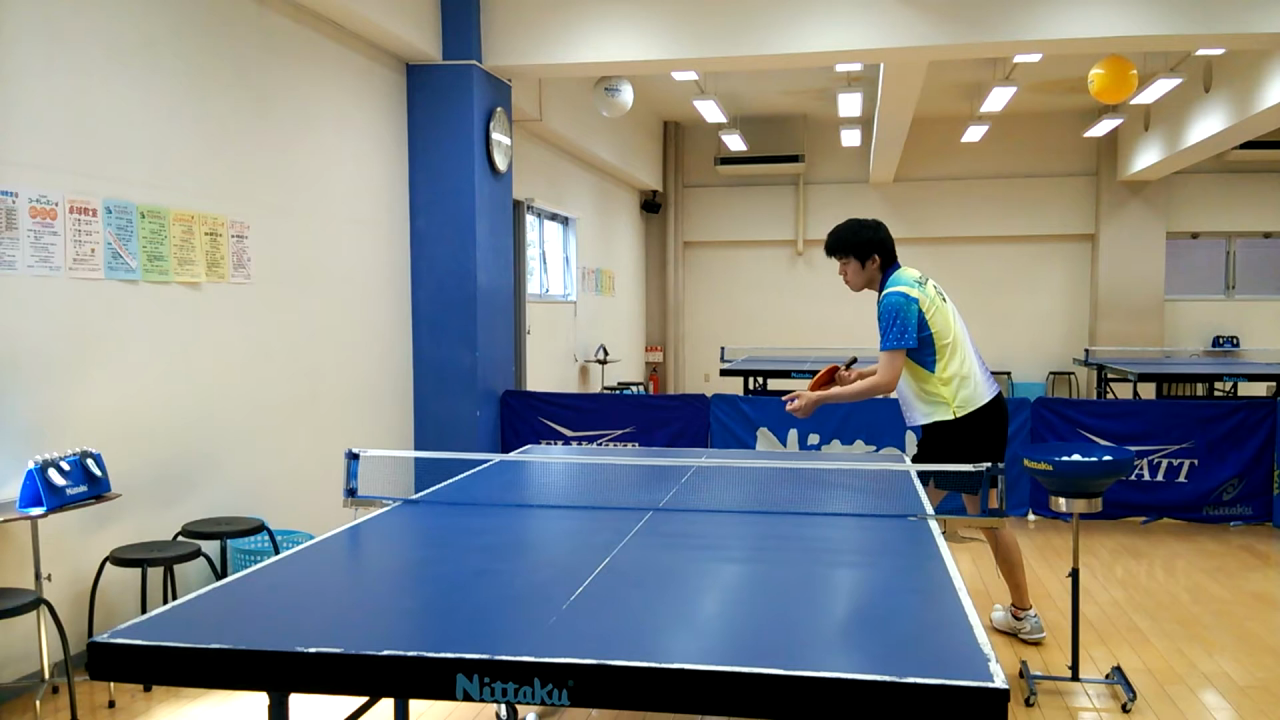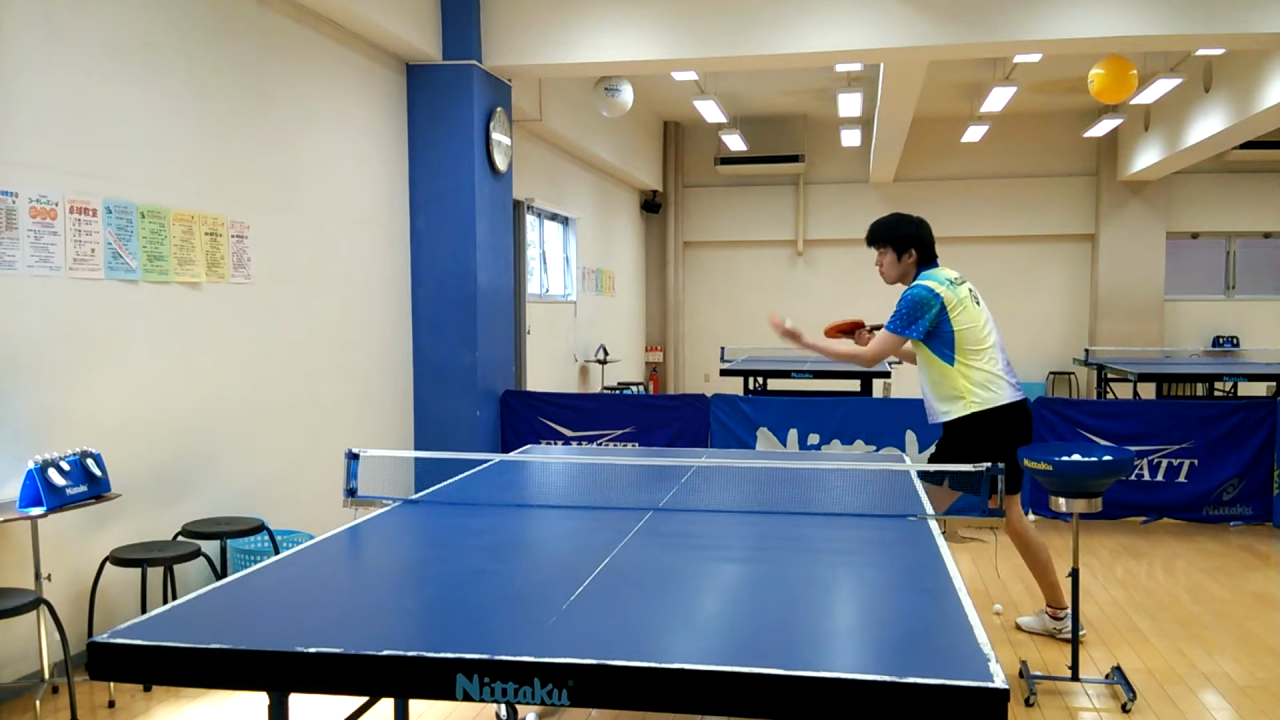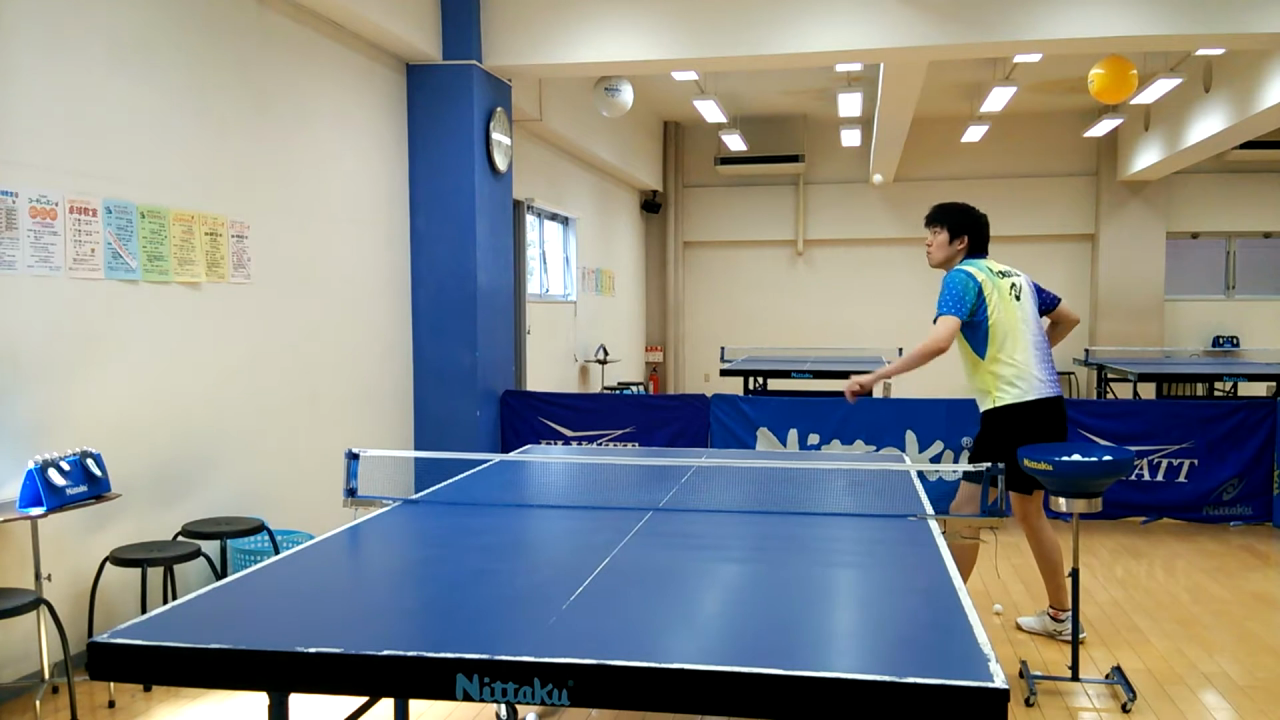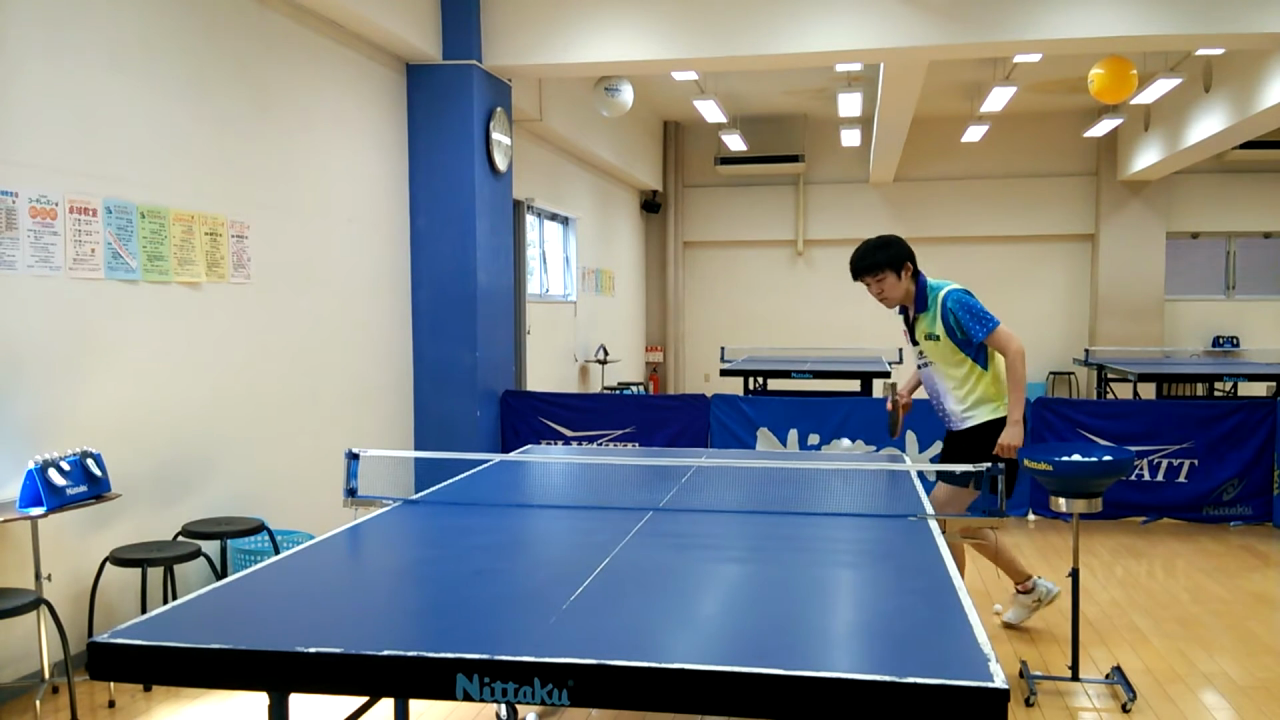
dt=0.5s
person 1, frame 1
left shoulder: (896, 299)
right shoulder: (912, 280)
left elbow: (887, 382)
left wrist: (821, 398)
right wrist: (859, 374)
left hip: (959, 421)
right hip: (984, 409)
right knee: (986, 512)
right ankle: (1023, 614)
person 1, frame 2
left shoulder: (924, 293)
right shoulder: (949, 282)
left elbow: (871, 357)
left wrist: (805, 341)
right wrist: (883, 344)
left hip: (980, 420)
right hip: (1009, 412)
right knee: (1010, 514)
right ankle: (1059, 614)
person 1, frame 3
left shoulder: (960, 279)
right shoulder: (1016, 278)
left elbow: (940, 341)
right elbow: (1068, 318)
left wrist: (876, 376)
left hip: (1011, 413)
right hip: (1047, 406)
left knee: (964, 513)
right knee: (1030, 511)
right ankle: (1061, 616)
person 1, frame 4
left shoulder: (950, 299)
right shoulder: (908, 308)
left elbow: (1013, 350)
left wrist: (1014, 423)
right wrist: (909, 388)
left hip: (990, 424)
right hip: (964, 425)
left knee: (938, 517)
right knee: (953, 518)
right ankle: (1029, 586)
